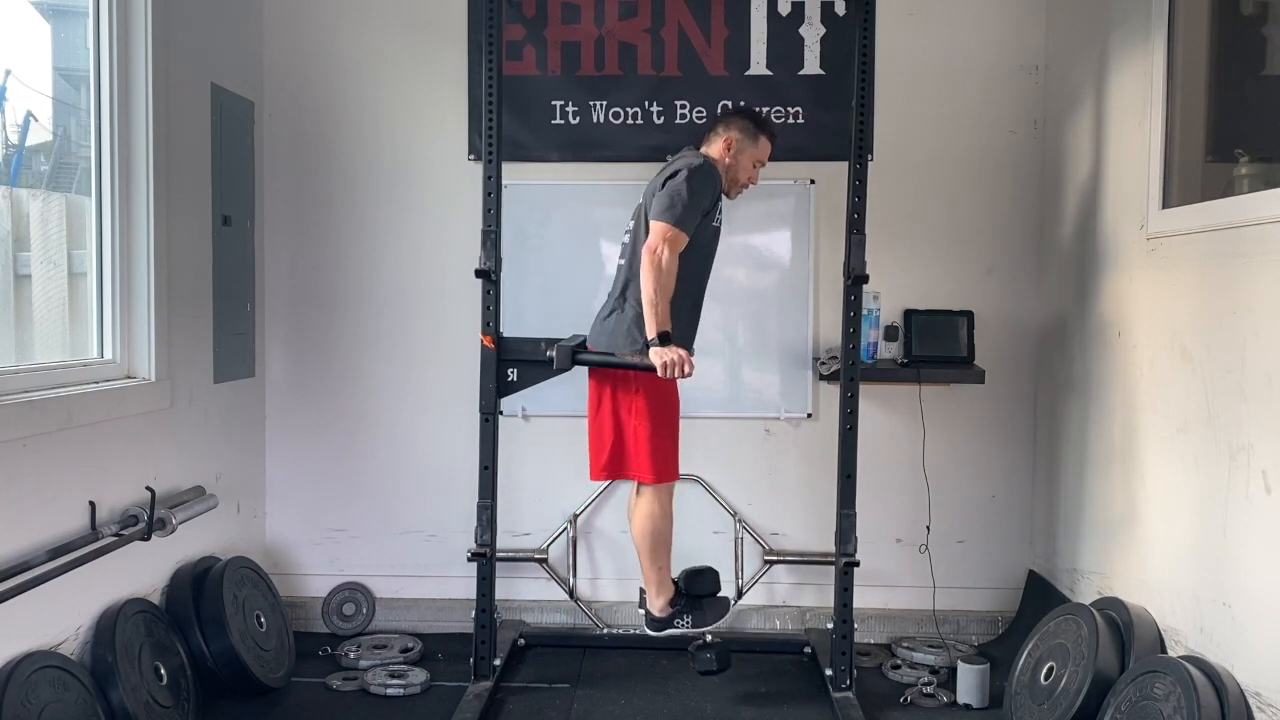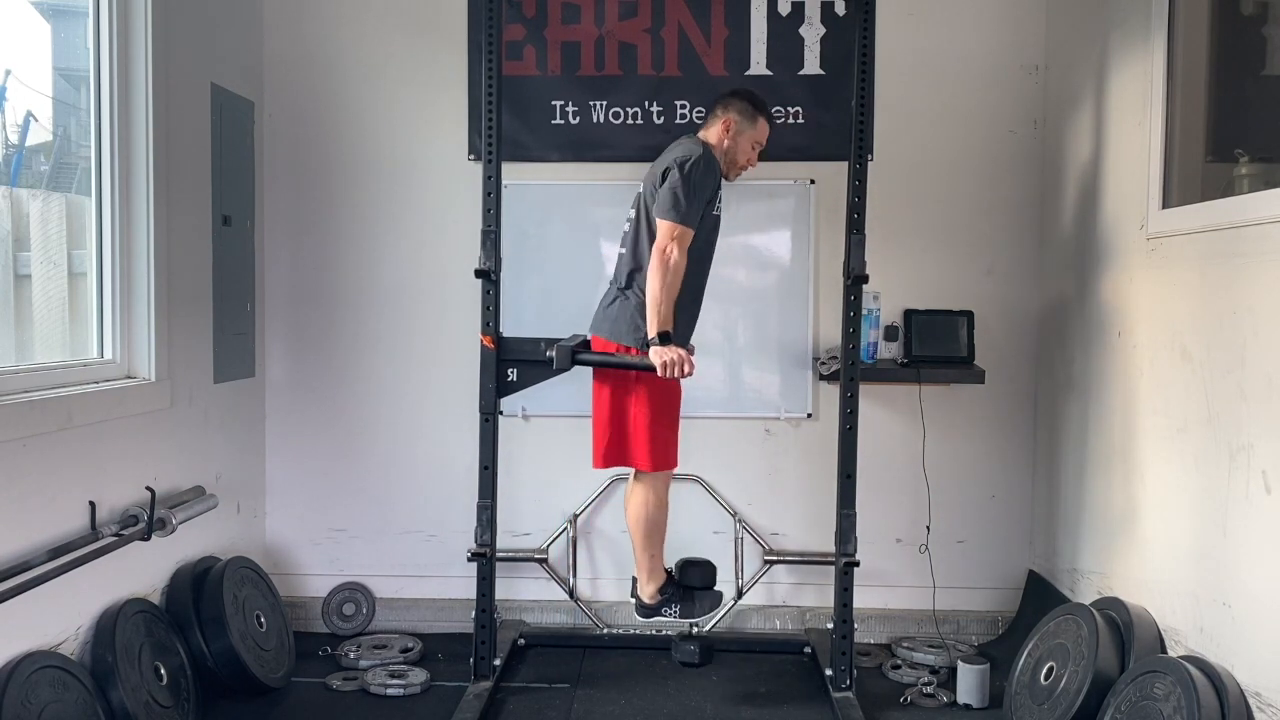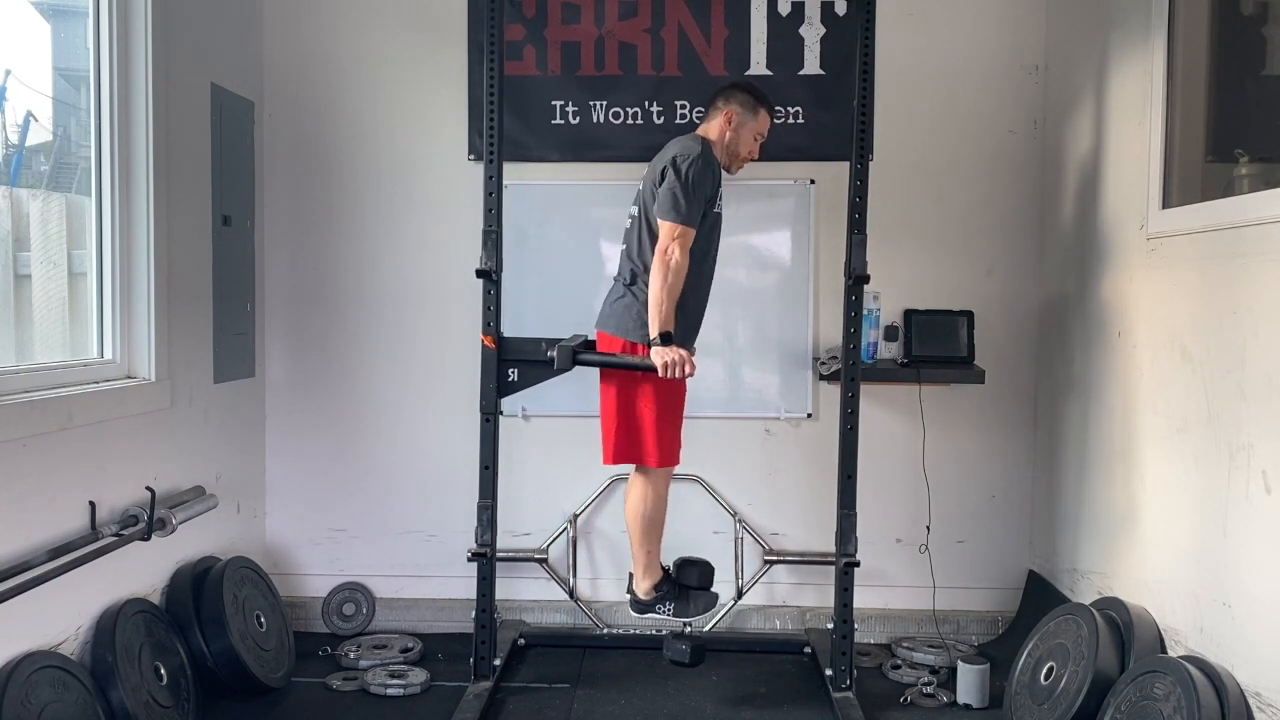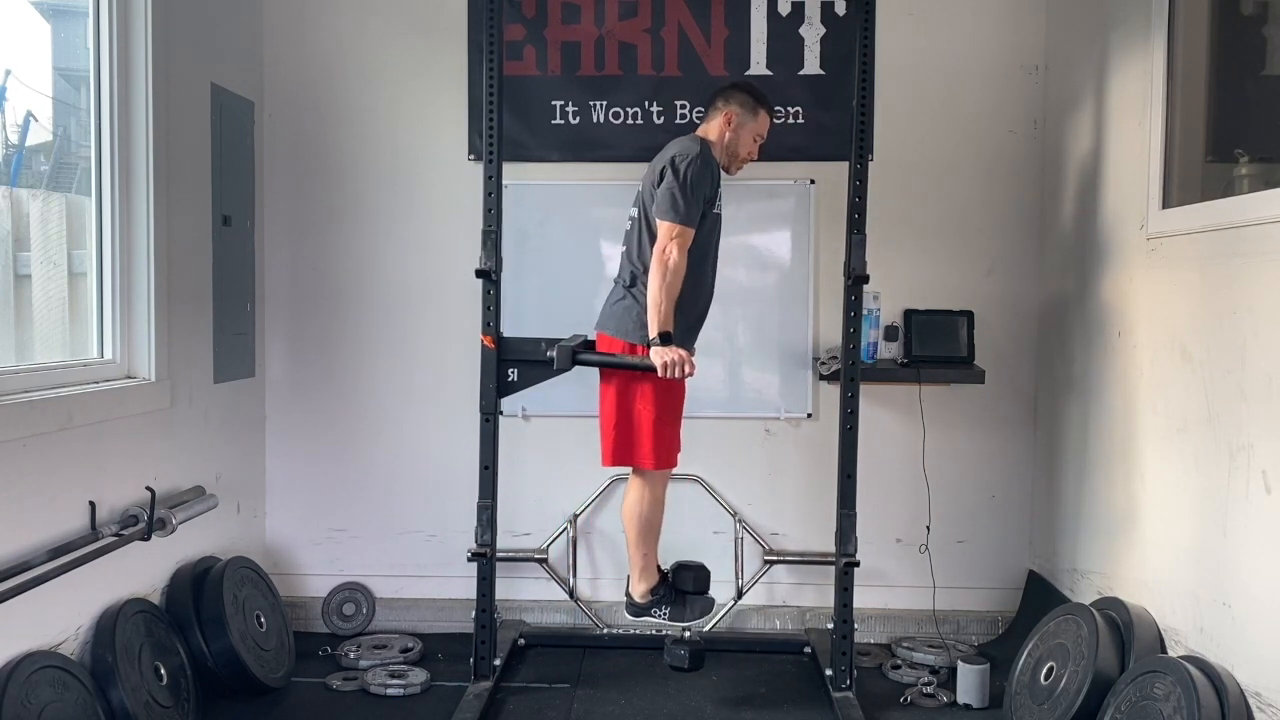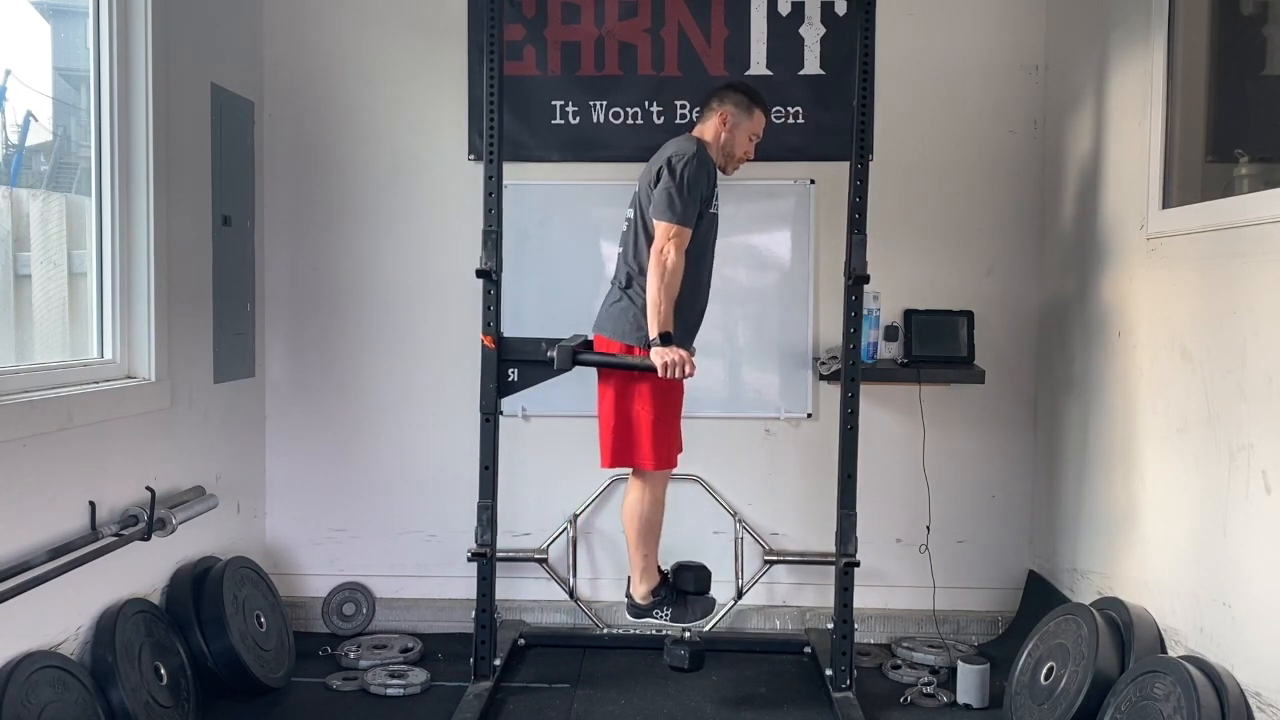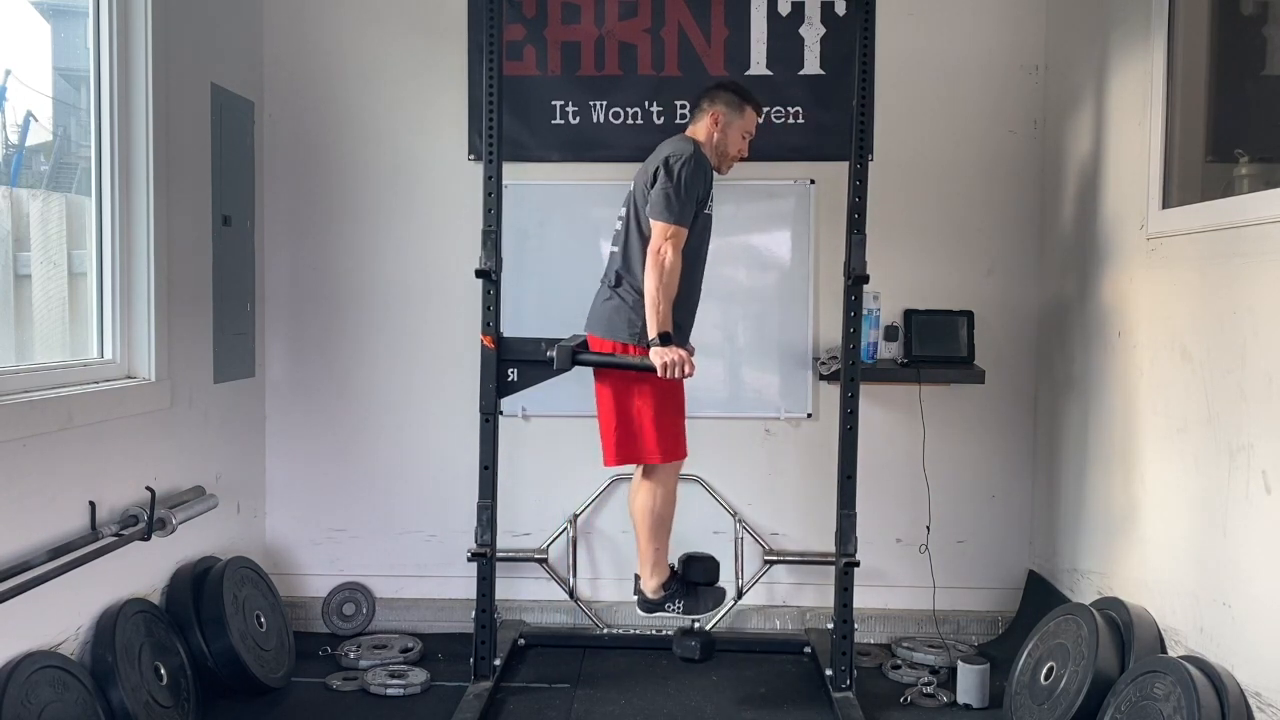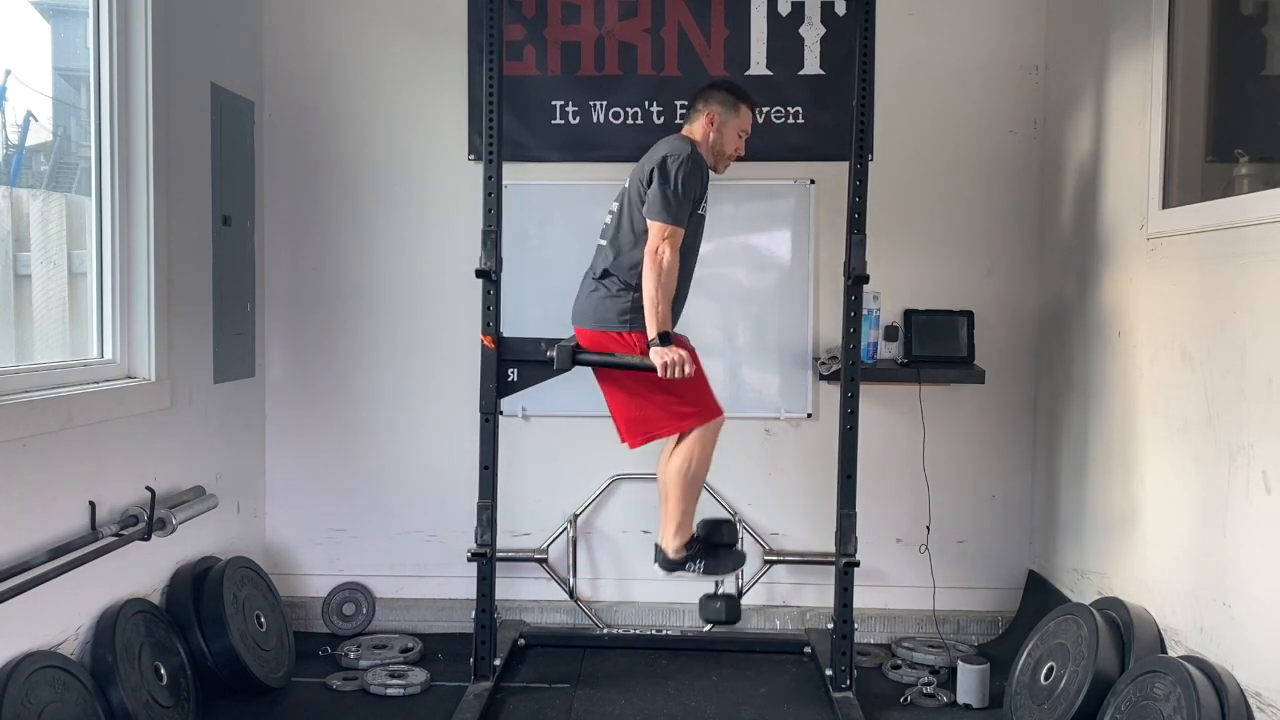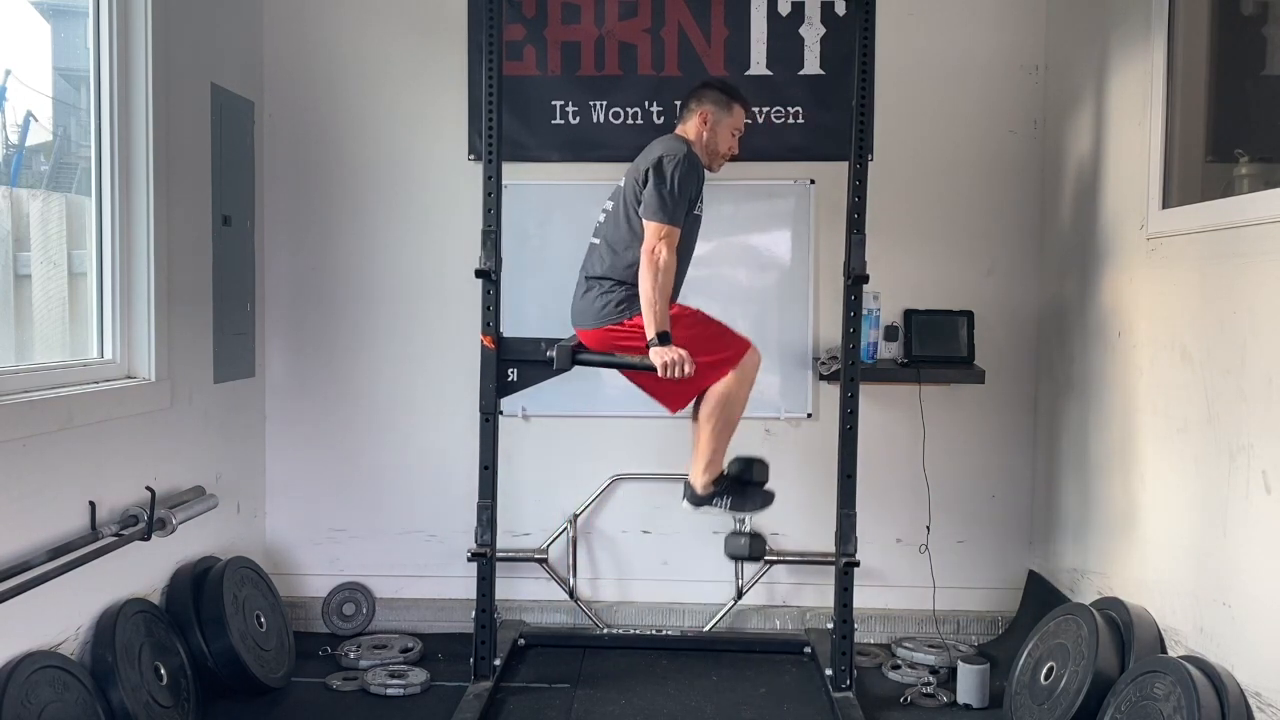
dt=0.2s
person 1, frame 1
left shoulder: (687, 177)
right shoulder: (698, 172)
right elbow: (659, 252)
right wrist: (660, 340)
left hip: (632, 345)
right hip: (634, 348)
left knee: (652, 479)
right knee: (655, 480)
left ankle: (658, 587)
right ankle: (662, 605)
person 1, frame 2
left shoulder: (685, 163)
right shoulder: (697, 162)
right elbow: (668, 251)
left wrist: (661, 338)
right wrist: (661, 339)
left hip: (634, 333)
right hip: (637, 336)
left knee: (652, 467)
right knee: (651, 469)
left ankle: (652, 577)
right ankle: (652, 592)
person 1, frame 3
left shoulder: (687, 160)
right shoulder: (695, 159)
right elbow: (670, 252)
left wrist: (664, 337)
right wrist: (661, 340)
left hip: (643, 332)
right hip: (641, 334)
left knee: (654, 465)
right knee: (653, 466)
left ankle: (650, 575)
right ankle: (647, 588)
person 1, frame 4
left shoulder: (688, 162)
right shoulder: (693, 160)
right elbow: (669, 251)
left wrist: (664, 338)
right wrist: (661, 339)
left hip: (647, 334)
right hip: (642, 335)
left knee: (653, 466)
right knee: (649, 468)
left ankle: (646, 576)
right ankle: (643, 592)
person 1, frame 5
left shoulder: (684, 162)
right shoulder: (690, 159)
right elbow: (666, 251)
left wrist: (666, 339)
right wrist: (663, 339)
left hip: (640, 334)
right hip: (640, 336)
left knee: (655, 467)
right knee: (651, 469)
left ankle: (648, 577)
right ankle: (646, 593)
person 1, frame 6
left shoulder: (678, 160)
right shoulder: (687, 160)
right elbow: (662, 251)
left wrist: (666, 337)
right wrist: (662, 339)
left hip: (623, 329)
right hip: (632, 334)
left knee: (661, 460)
right knee: (661, 461)
left ankle: (656, 571)
right ankle: (657, 584)
person 1, frame 7
left shoulder: (671, 158)
right shoulder: (683, 159)
right elbow: (661, 251)
left wrist: (661, 333)
right wrist: (661, 338)
left hip: (605, 315)
right hip: (619, 320)
left knee: (693, 422)
right knee: (703, 421)
left ankle: (679, 536)
right ankle: (678, 543)
person 1, frame 8
left shoulder: (663, 157)
right shoulder: (678, 159)
right elbow: (658, 251)
left wrist: (658, 332)
right wrist: (660, 339)
left hip: (602, 310)
right hip: (615, 310)
left knee: (720, 363)
right knee: (743, 359)
left ankle: (707, 475)
right ankle: (706, 480)
